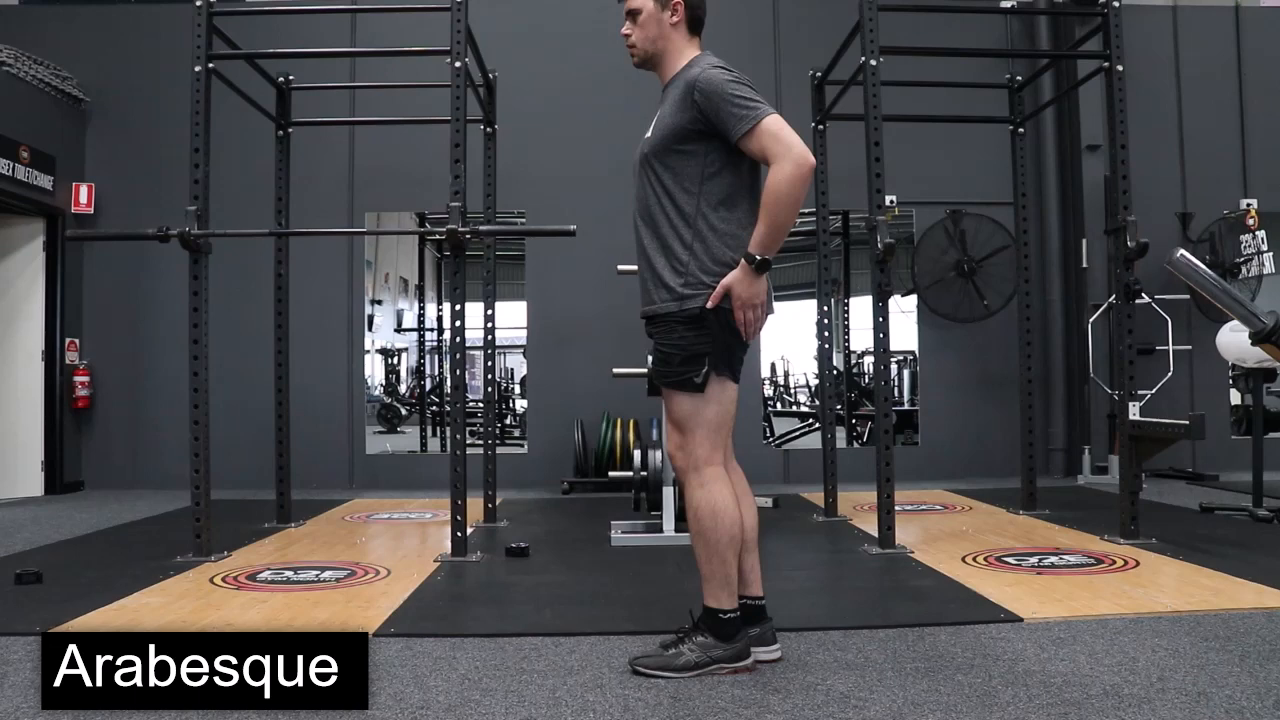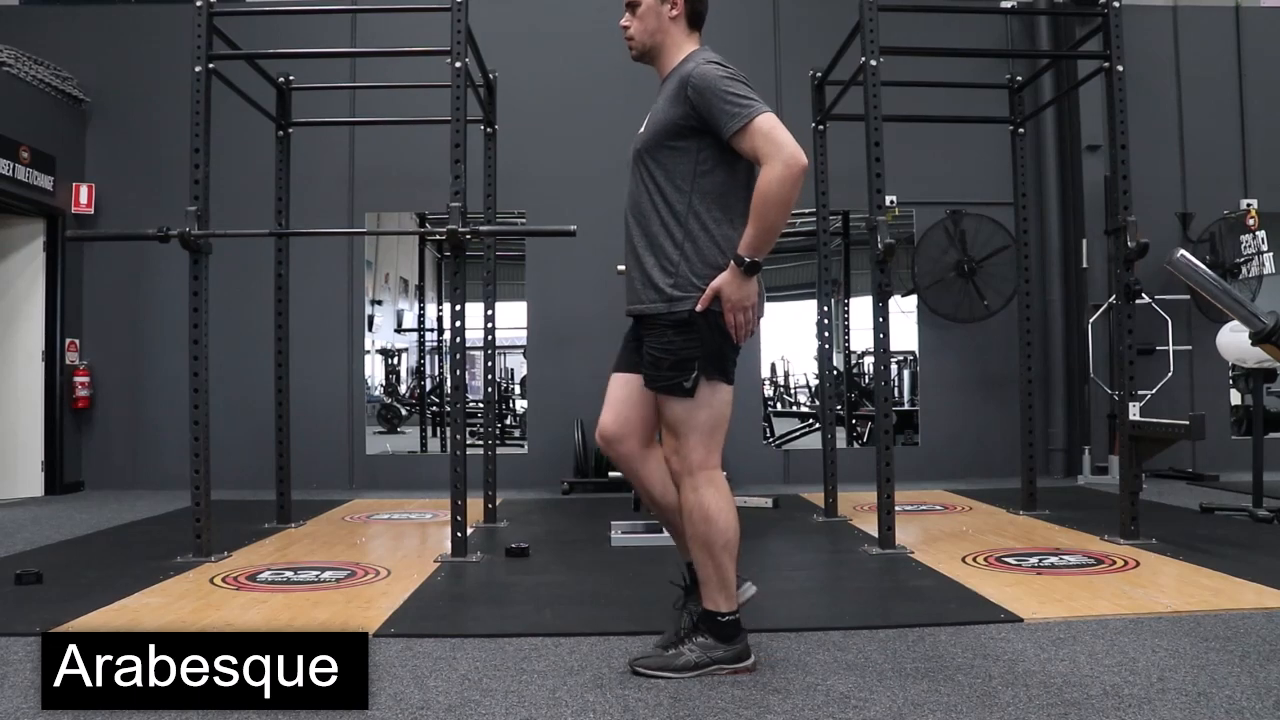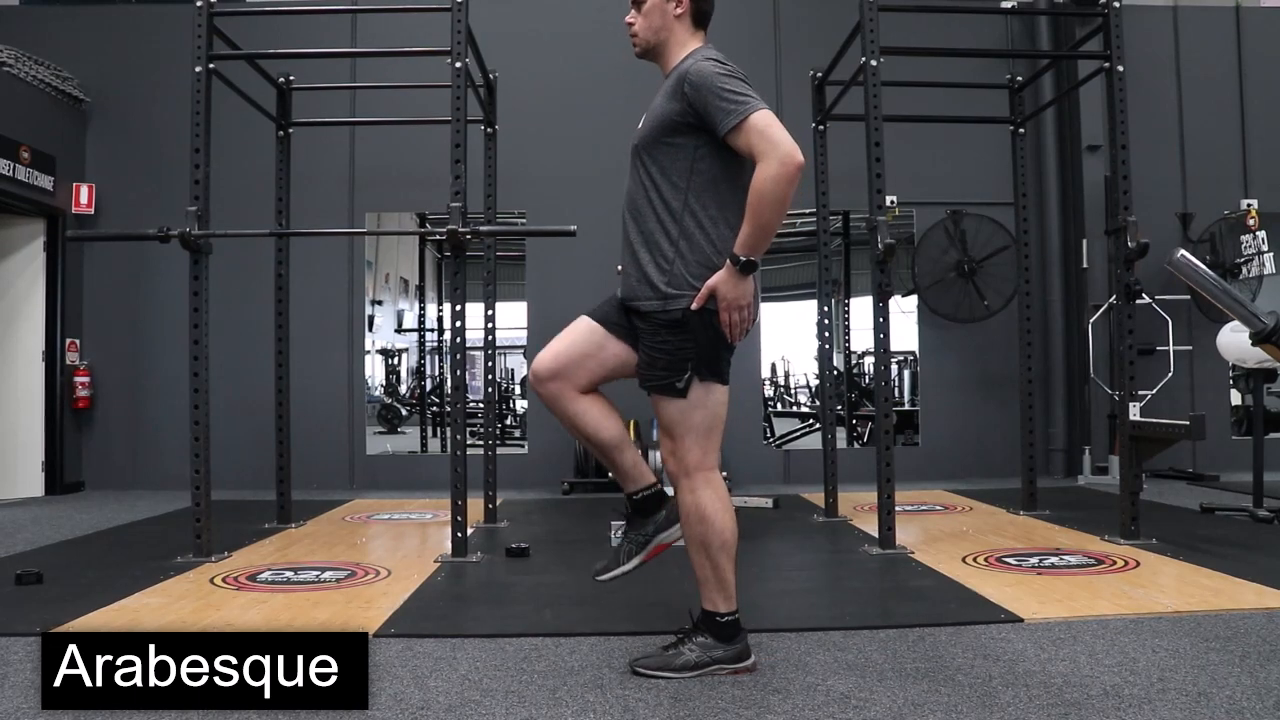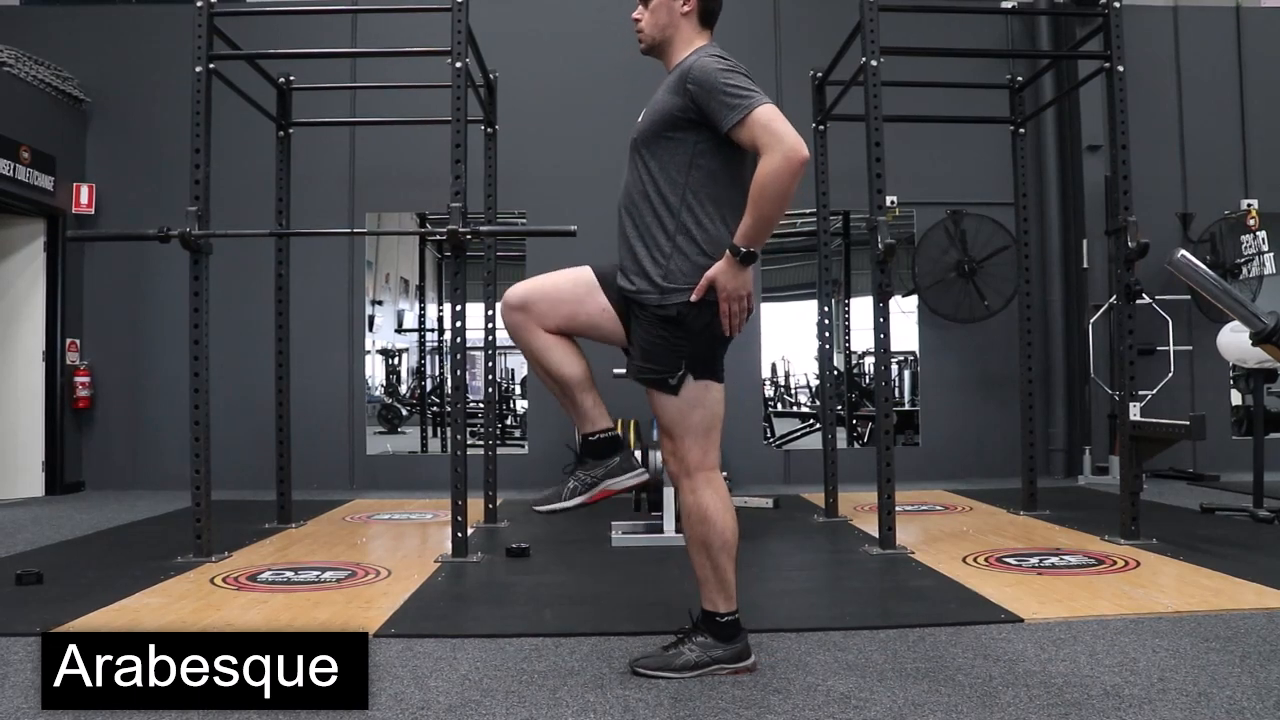
dt=0.3s
person 1, frame 1
left shoulder: (709, 81)
right shoulder: (677, 96)
left elbow: (795, 161)
left wrist: (753, 266)
left hip: (703, 304)
right hip: (681, 305)
left knee: (698, 461)
right knee: (712, 462)
left ankle: (722, 630)
right ankle: (750, 617)
person 1, frame 2
left shoulder: (705, 77)
right shoulder: (675, 90)
left elbow: (787, 161)
left wrist: (743, 267)
left hip: (695, 306)
right hip: (663, 306)
left knee: (693, 465)
right knee: (621, 437)
left ankle: (721, 632)
right ankle: (714, 583)
person 1, frame 3
left shoulder: (703, 74)
right shoulder: (679, 86)
left elbow: (782, 158)
left wrist: (739, 266)
left hip: (691, 301)
right hip: (651, 297)
left knee: (691, 466)
right knee: (551, 376)
left ankle: (722, 634)
right ankle: (649, 505)
person 1, frame 4
left shoulder: (705, 71)
right shoulder: (682, 83)
left elbow: (788, 152)
left wrist: (739, 258)
left hip: (685, 294)
right hip: (648, 285)
left knee: (691, 466)
right knee: (523, 306)
left ankle: (723, 635)
right ankle: (604, 452)
